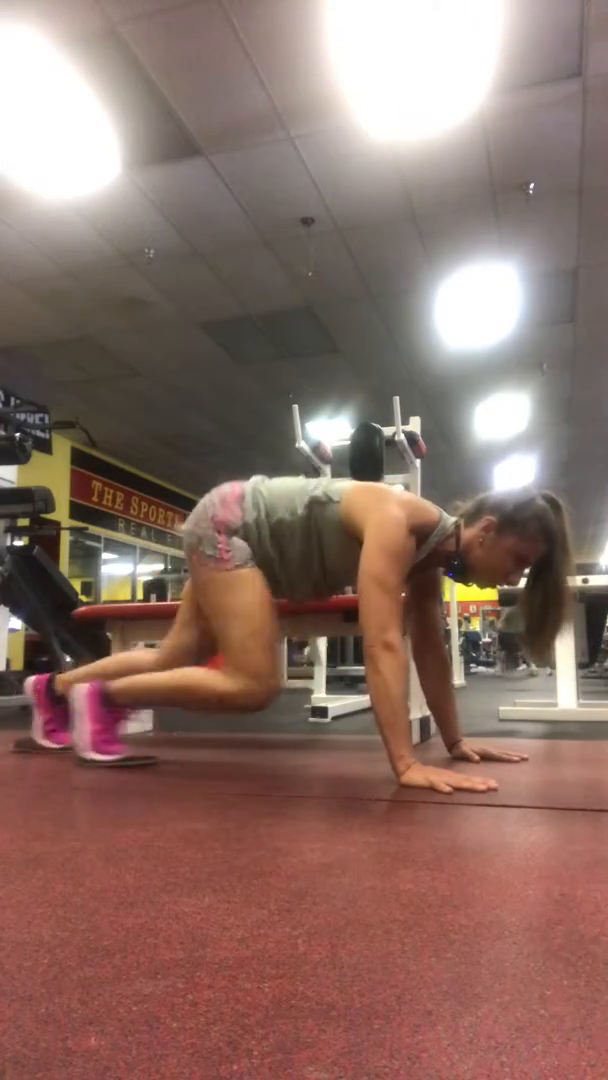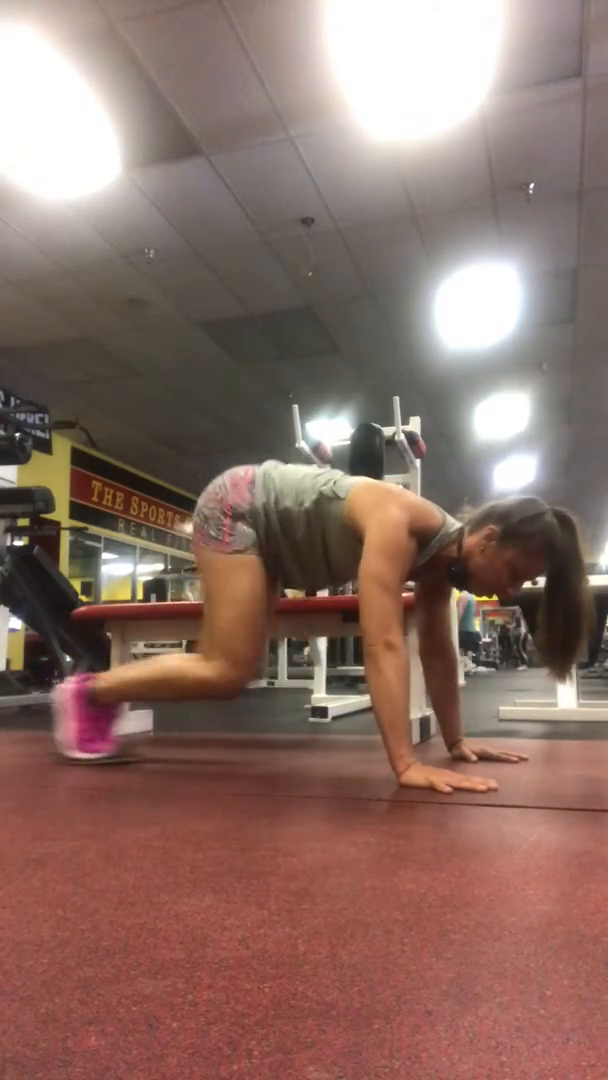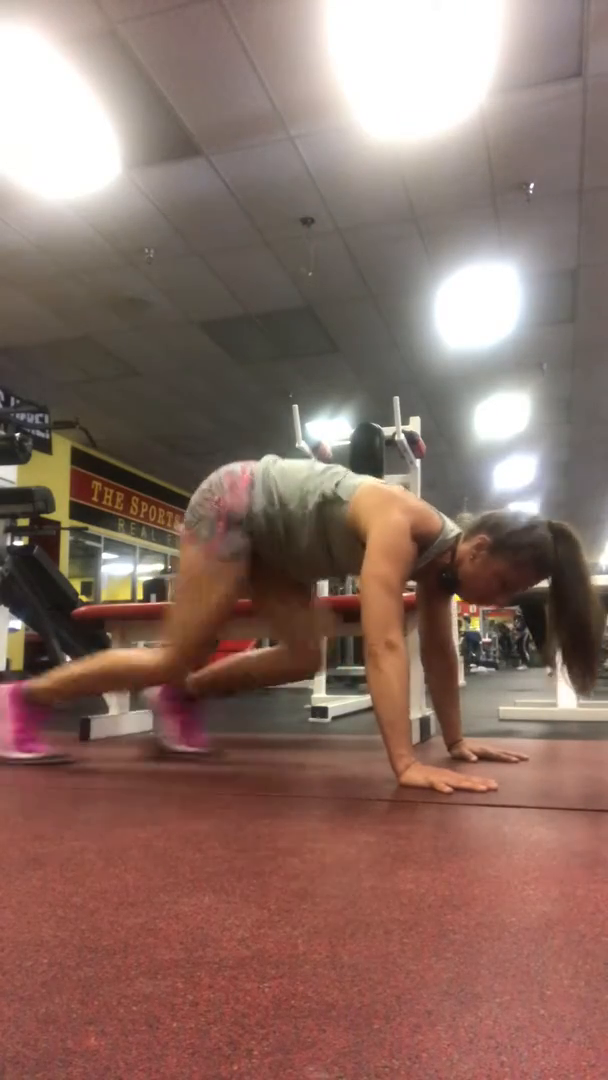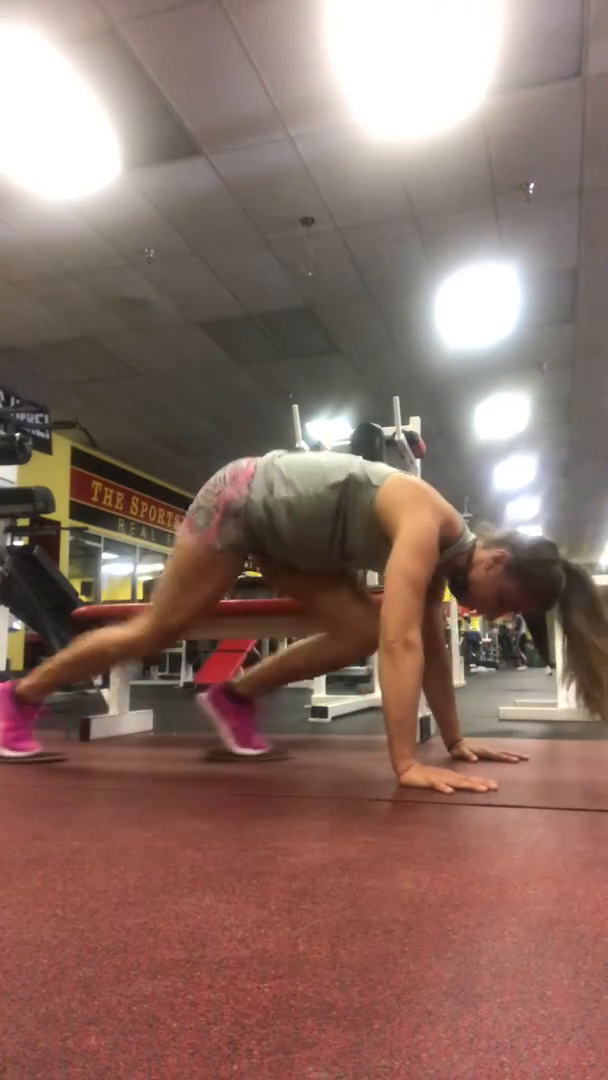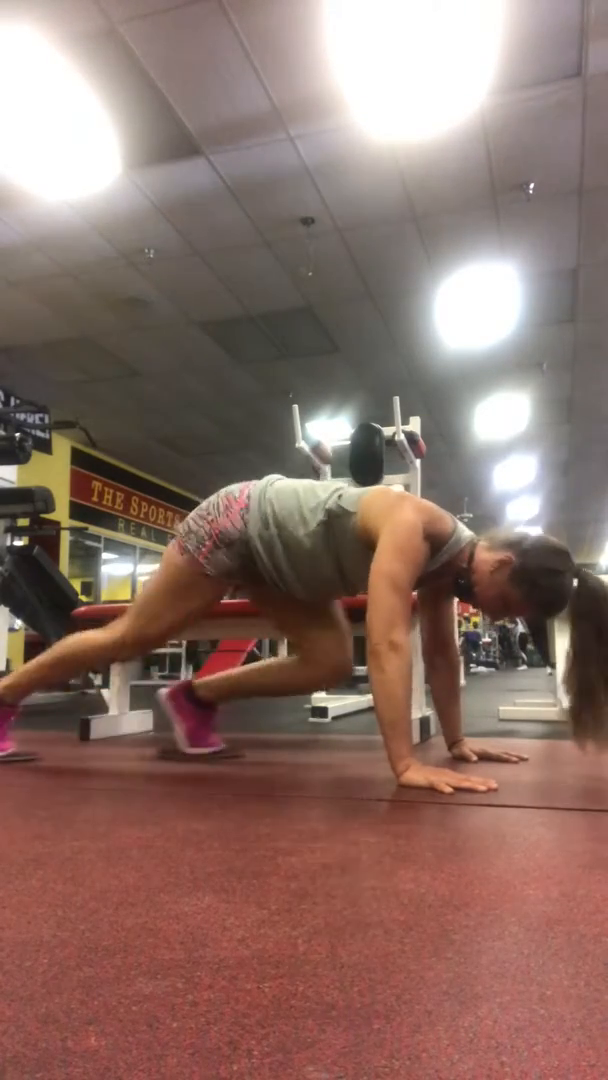
dt=1s
person 1, frame 1
left shoulder: (436, 548)
right shoulder: (397, 525)
left elbow: (429, 647)
right elbow: (383, 647)
left wrist: (454, 740)
right wrist: (406, 765)
left hip: (250, 539)
right hip: (224, 524)
left knee: (172, 660)
right knee: (255, 687)
left ankle: (57, 686)
right ankle: (101, 696)
person 1, frame 2
left shoulder: (450, 548)
right shoulder: (398, 523)
left elbow: (438, 648)
right elbow: (383, 646)
left wrist: (457, 741)
right wrist: (407, 765)
left hip: (278, 534)
right hip: (236, 506)
left knee: (227, 663)
right knee: (226, 672)
left ankle: (97, 690)
right ankle: (88, 693)
person 1, frame 3
left shoulder: (440, 554)
right shoulder: (401, 528)
left elbow: (438, 651)
right elbow: (384, 645)
left wrist: (456, 742)
right wrist: (407, 765)
left hip: (273, 529)
right hip: (236, 504)
left knee: (302, 658)
right knee: (176, 658)
left ankle: (184, 698)
person 1, frame 4
left shoulder: (440, 553)
right shoulder: (425, 524)
left elbow: (430, 648)
right elbow: (402, 644)
left wrist: (455, 743)
right wrist: (407, 764)
left hip: (282, 525)
right hip: (242, 499)
left knee: (357, 631)
right knee: (150, 634)
left ankle: (235, 699)
person 1, frame 5
left shoulder: (445, 560)
right shoulder: (412, 530)
left elbow: (441, 652)
right elbow: (388, 646)
left wrist: (457, 743)
right wrist: (406, 766)
left hip: (273, 547)
right hip: (234, 525)
left knee: (331, 665)
right knee: (128, 638)
left ankle: (196, 697)
